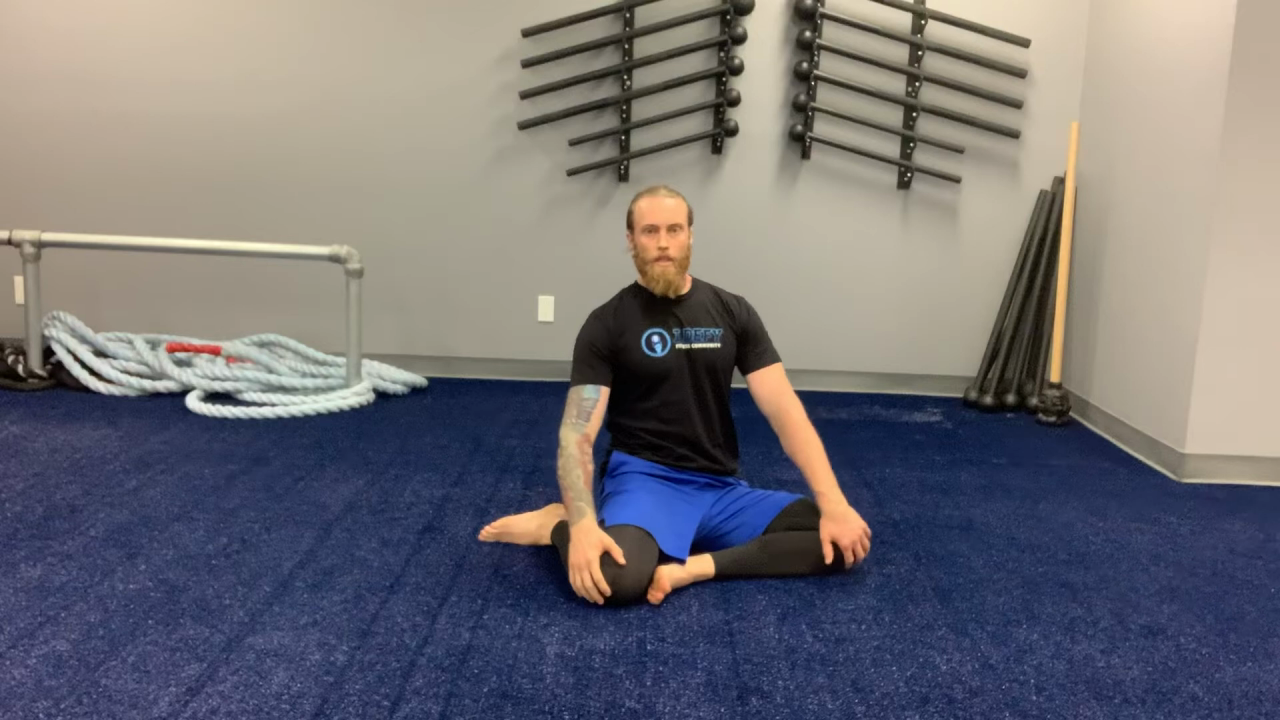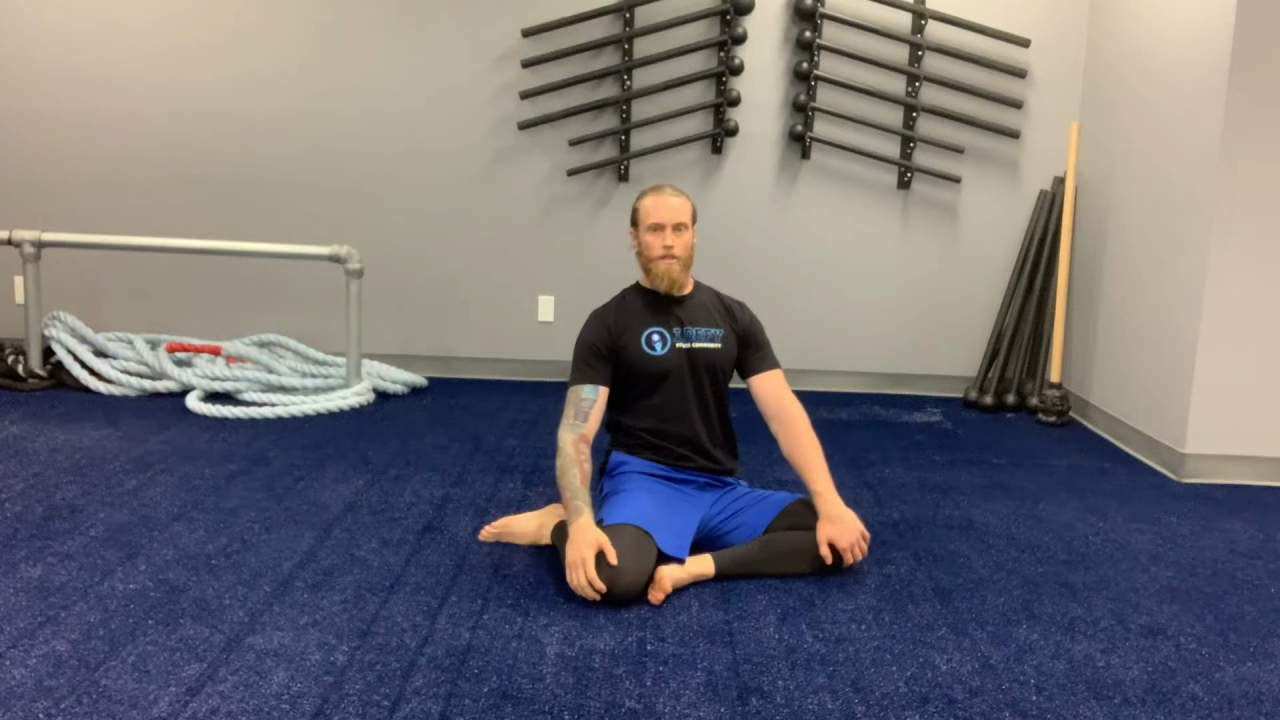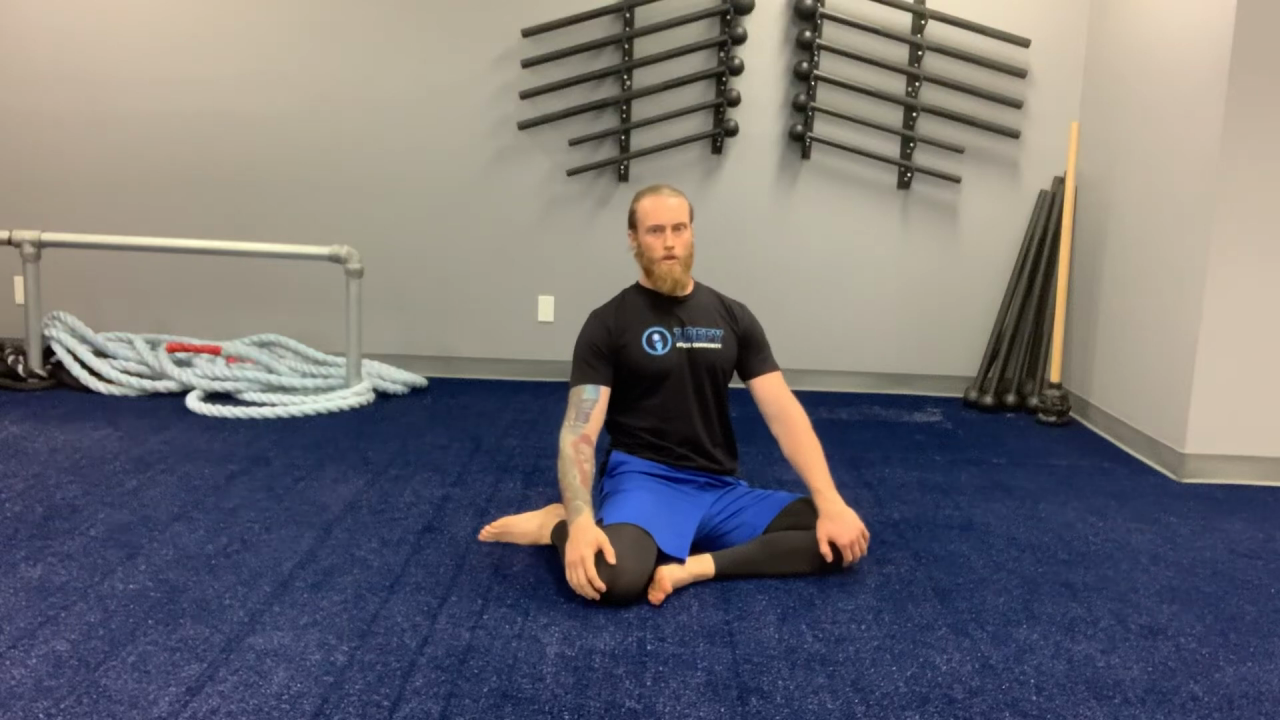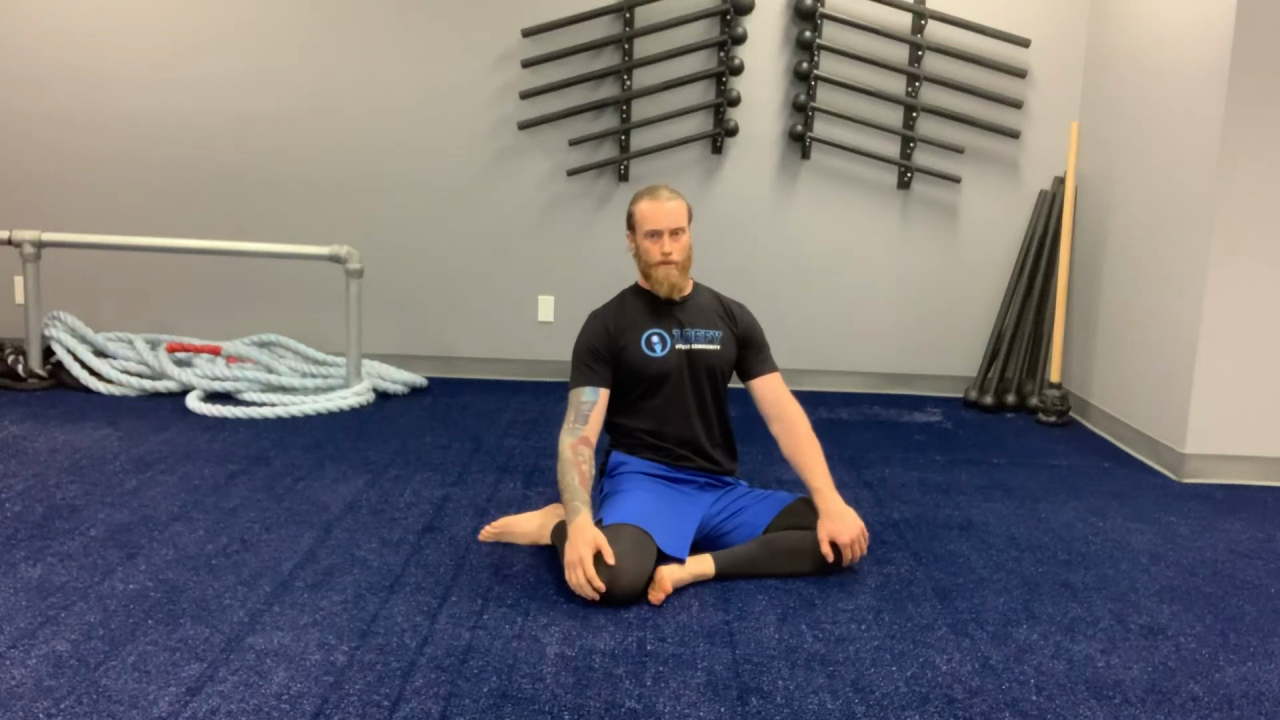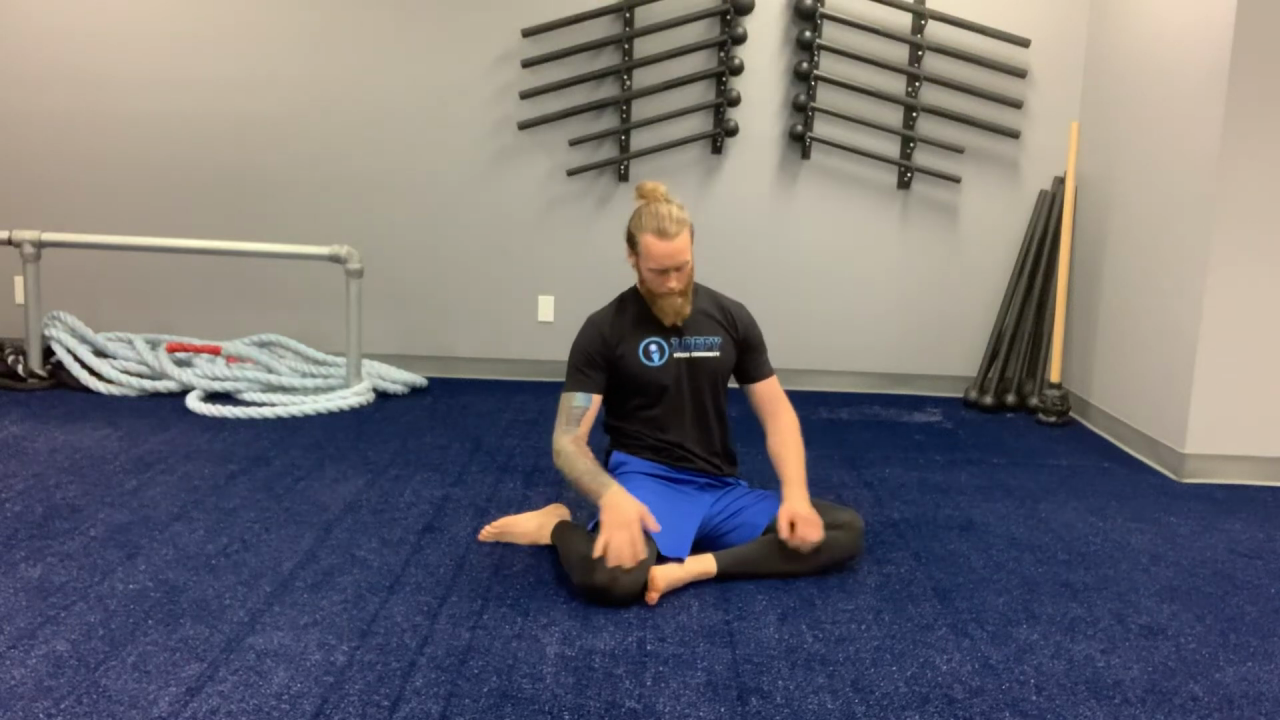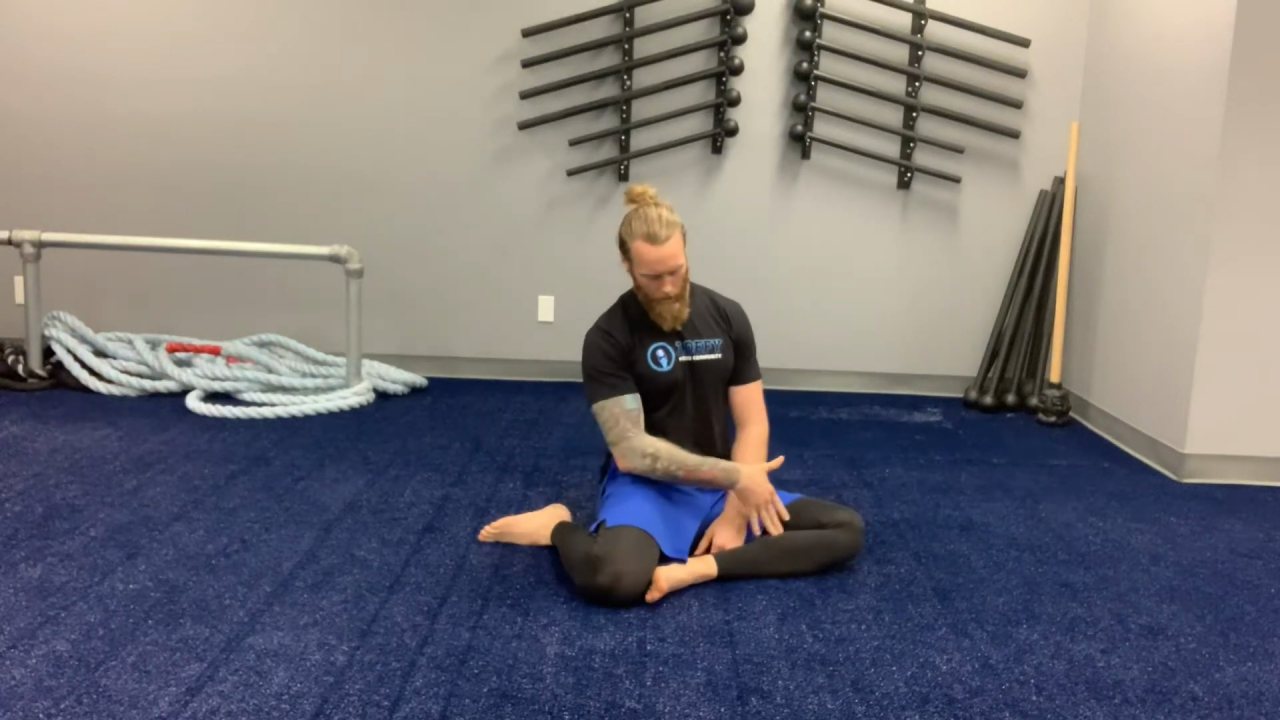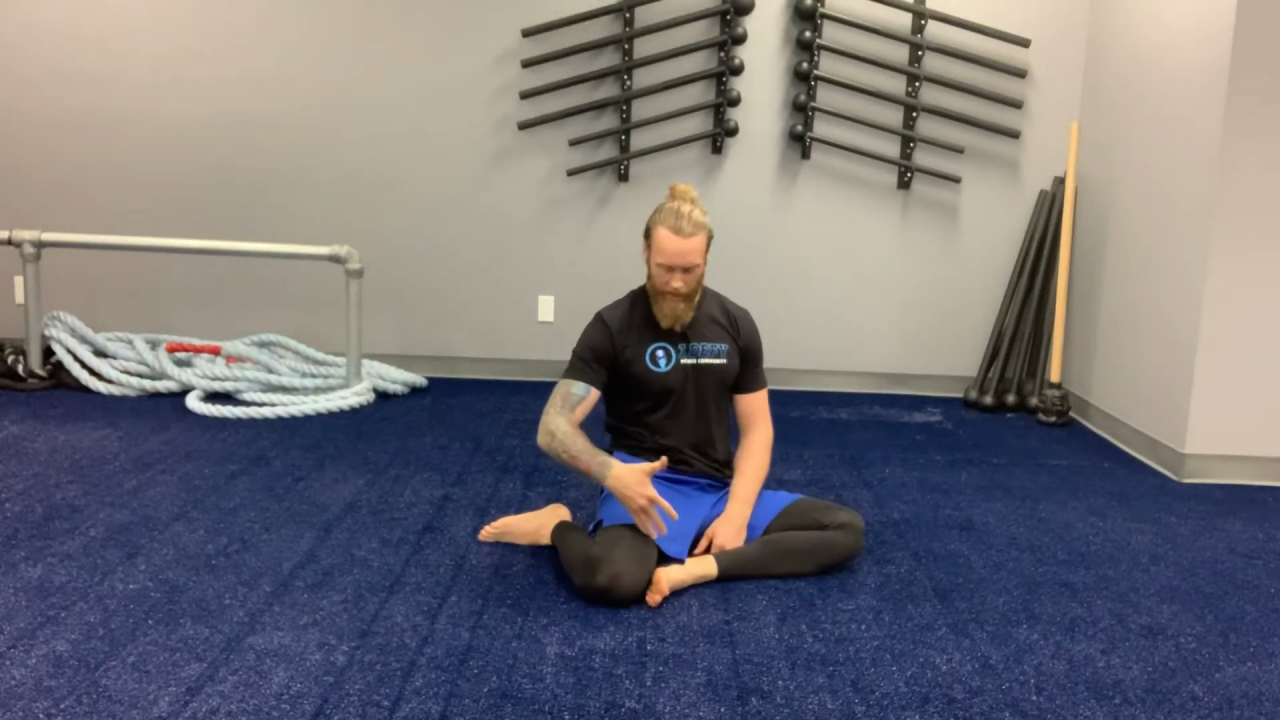
dt=0.5s
person 1, frame 1
left shoulder: (732, 312)
right shoulder: (607, 324)
left elbow: (783, 410)
right elbow: (577, 434)
left wrist: (834, 503)
right wrist: (583, 525)
left hip: (722, 489)
right hip: (644, 480)
left knee: (844, 541)
right knee: (618, 579)
left ankle: (695, 567)
right ankle: (559, 524)
person 1, frame 2
left shoulder: (732, 316)
right shoulder: (609, 323)
left elbow: (783, 412)
right elbow: (577, 432)
left wrist: (830, 504)
right wrist: (581, 523)
left hip: (721, 489)
right hip: (644, 480)
left knee: (843, 540)
right knee: (616, 578)
left ankle: (695, 567)
right ankle: (559, 524)
person 1, frame 3
left shoulder: (733, 316)
right shoulder: (609, 323)
left elbow: (783, 413)
right elbow: (579, 432)
left wrist: (831, 503)
right wrist: (581, 522)
left hip: (721, 489)
right hip: (643, 480)
left knee: (841, 540)
right knee: (616, 577)
left ankle: (695, 566)
right ankle: (557, 525)
person 1, frame 4
left shoulder: (732, 317)
right shoulder: (607, 325)
left elbow: (783, 414)
right elbow: (579, 434)
left wrist: (830, 502)
right wrist: (579, 523)
left hip: (720, 489)
right hip: (643, 480)
left knee: (841, 540)
right knee: (615, 578)
left ankle: (695, 567)
right ankle: (556, 525)
person 1, frame 5
left shoulder: (731, 317)
right shoulder: (605, 330)
left elbow: (777, 415)
right elbow: (568, 440)
left wrist: (795, 493)
right wrist: (610, 496)
left hip: (720, 489)
right hip: (643, 482)
left knee: (844, 531)
right knee: (613, 578)
left ankle: (693, 566)
right ankle: (556, 527)
person 1, frame 6
left shoulder: (727, 317)
right shoulder: (609, 337)
left elbow: (752, 425)
right elbow: (630, 450)
left wrist: (737, 510)
right wrist: (735, 477)
left hip: (720, 489)
right hip: (647, 487)
left knee: (846, 528)
right knee: (615, 579)
left ankle: (694, 569)
right ankle: (558, 528)
person 1, frame 7
left shoulder: (736, 323)
right shoulder: (612, 327)
left elbow: (756, 432)
right elbow: (553, 429)
left wrist: (736, 514)
right wrist: (611, 473)
left hip: (721, 489)
right hip: (646, 487)
left knee: (847, 529)
right knee: (612, 578)
left ankle: (694, 569)
right ankle: (556, 526)
